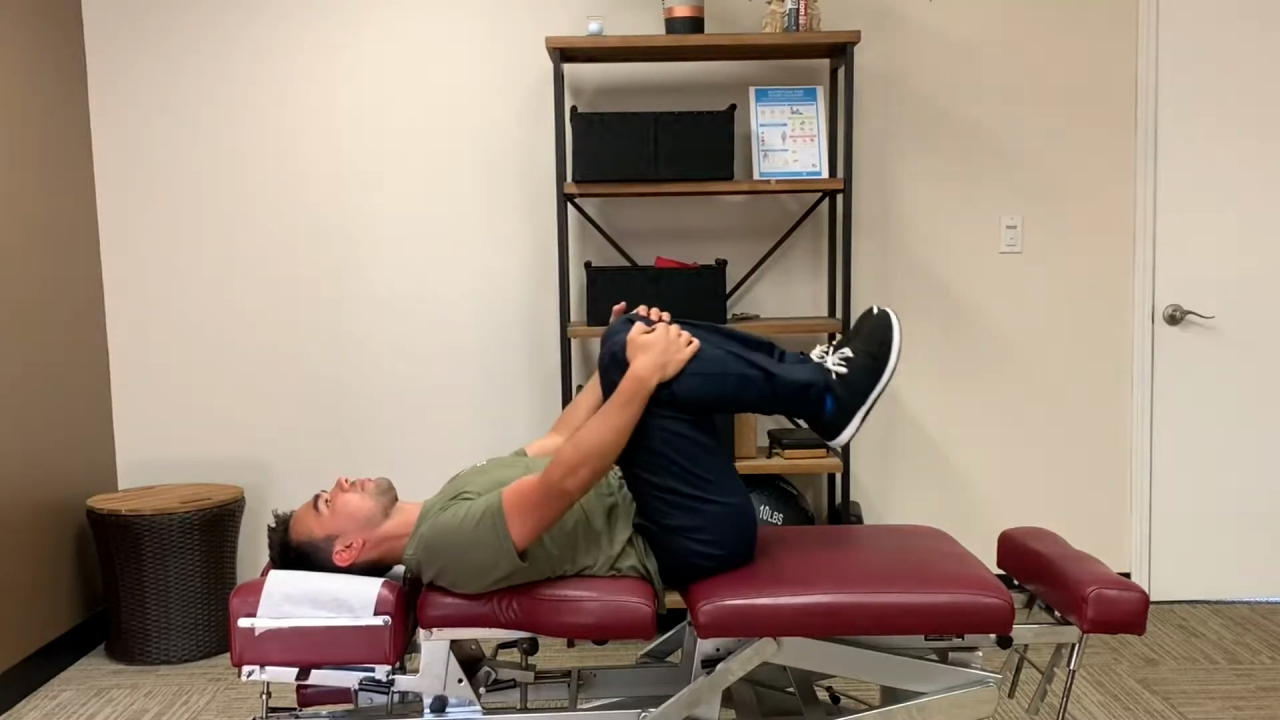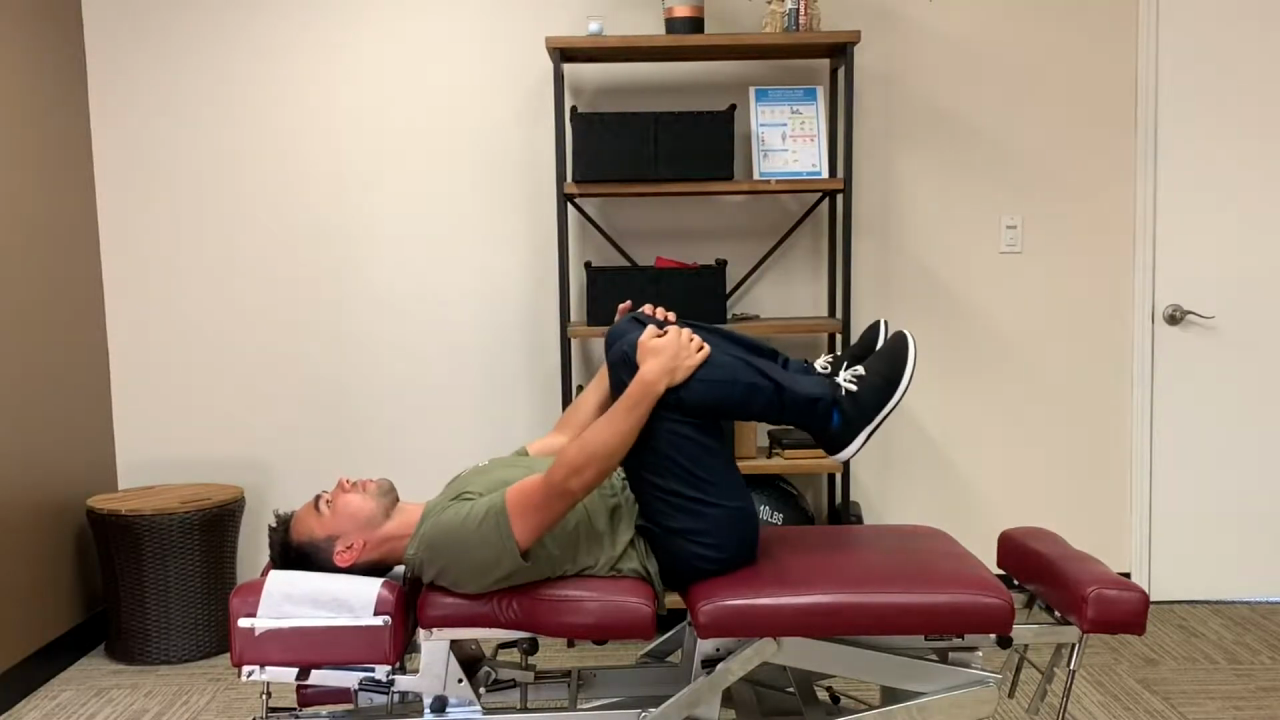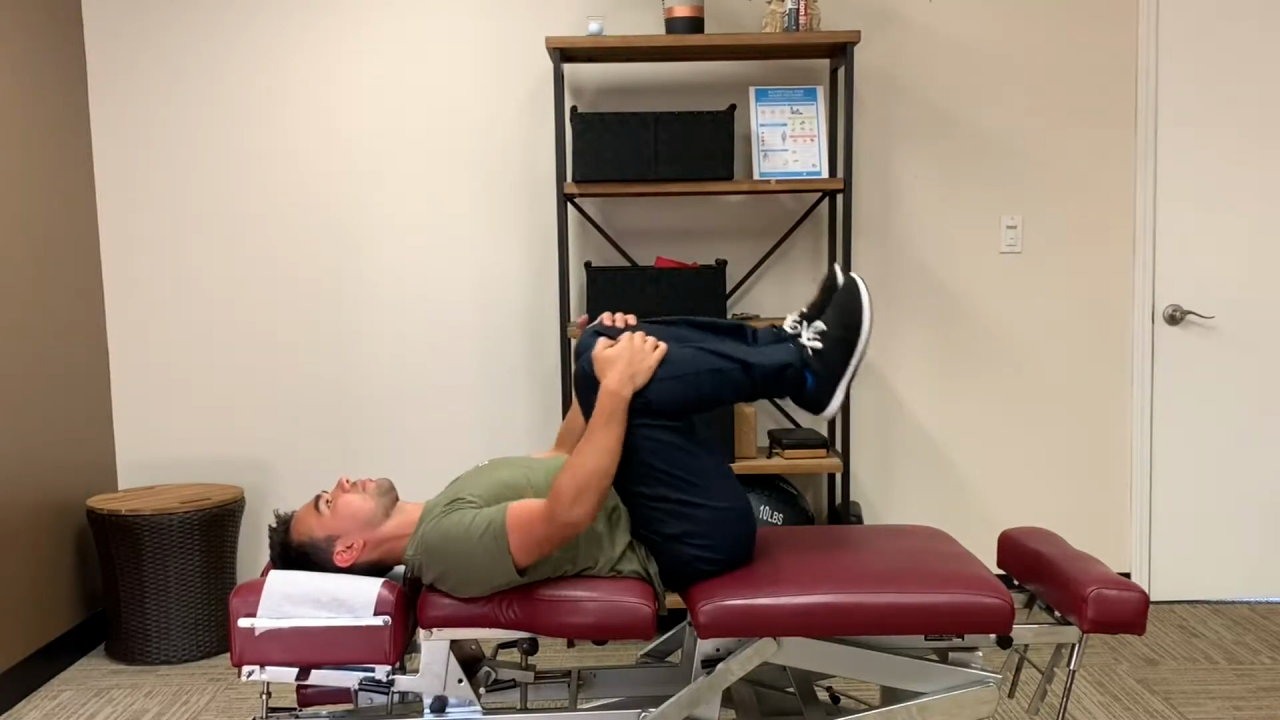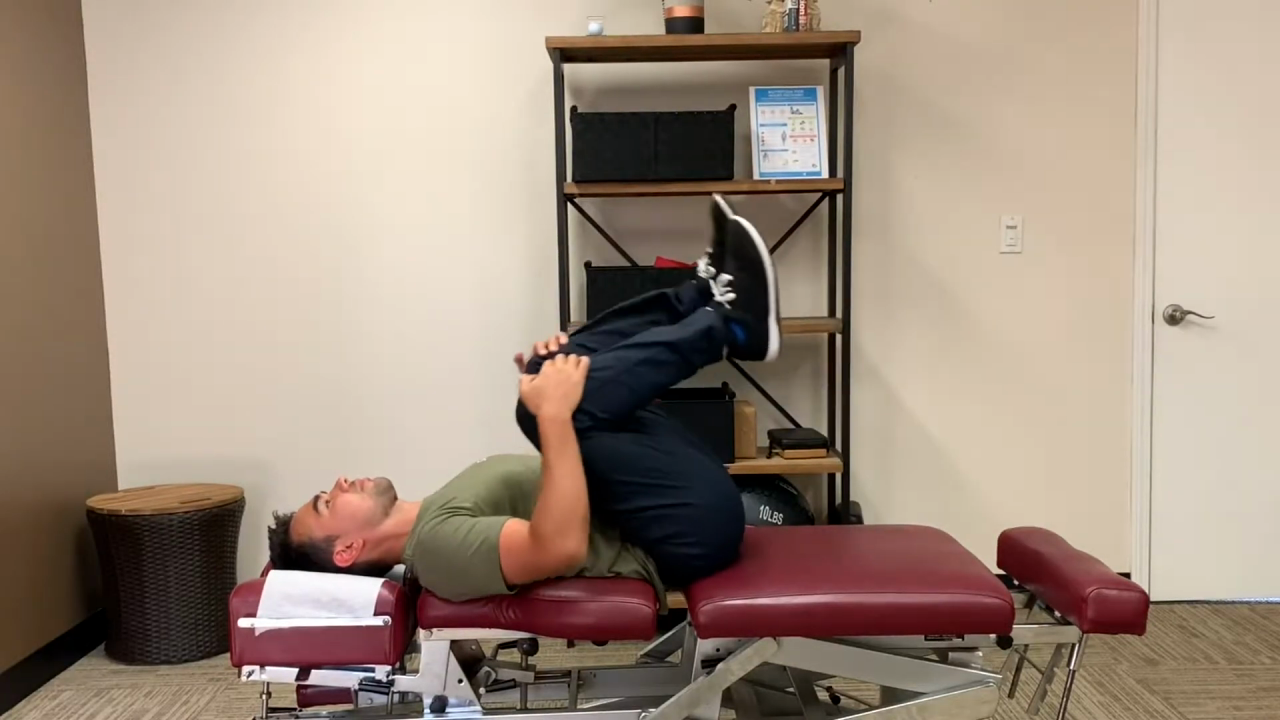
dt=0.3s
person 1, frame 1
left shoulder: (451, 509)
right shoulder: (445, 542)
left elbow: (556, 443)
right elbow: (567, 480)
left wrist: (626, 360)
right wrist: (642, 373)
right hip: (694, 540)
left knee: (636, 339)
right knee: (639, 360)
left ankle: (812, 375)
right ankle: (824, 395)
person 1, frame 2
left shoulder: (455, 505)
right shoulder: (447, 542)
left elbow: (560, 442)
right elbow: (569, 479)
left wrist: (634, 357)
right wrist: (652, 377)
left hip: (639, 502)
right hip: (697, 541)
left knee: (638, 339)
right knee: (649, 360)
left ankle: (819, 386)
right ankle: (830, 408)
person 1, frame 3
left shoulder: (447, 510)
right shoulder: (445, 544)
left elbow: (561, 459)
right elbow: (569, 513)
left wrist: (602, 372)
right wrist: (616, 388)
left hip: (639, 505)
right hip: (698, 535)
left knee: (607, 353)
right knee: (617, 370)
left ankle: (791, 346)
right ankle: (803, 370)
person 1, frame 4
left shoulder: (445, 514)
right shoulder: (438, 547)
left elbow: (557, 471)
right elbow: (564, 545)
left wrist: (553, 385)
right wrist: (552, 415)
left hip: (688, 497)
right hip: (696, 526)
left knee: (564, 371)
right knee: (564, 399)
left ankle: (708, 300)
right ankle: (728, 322)
